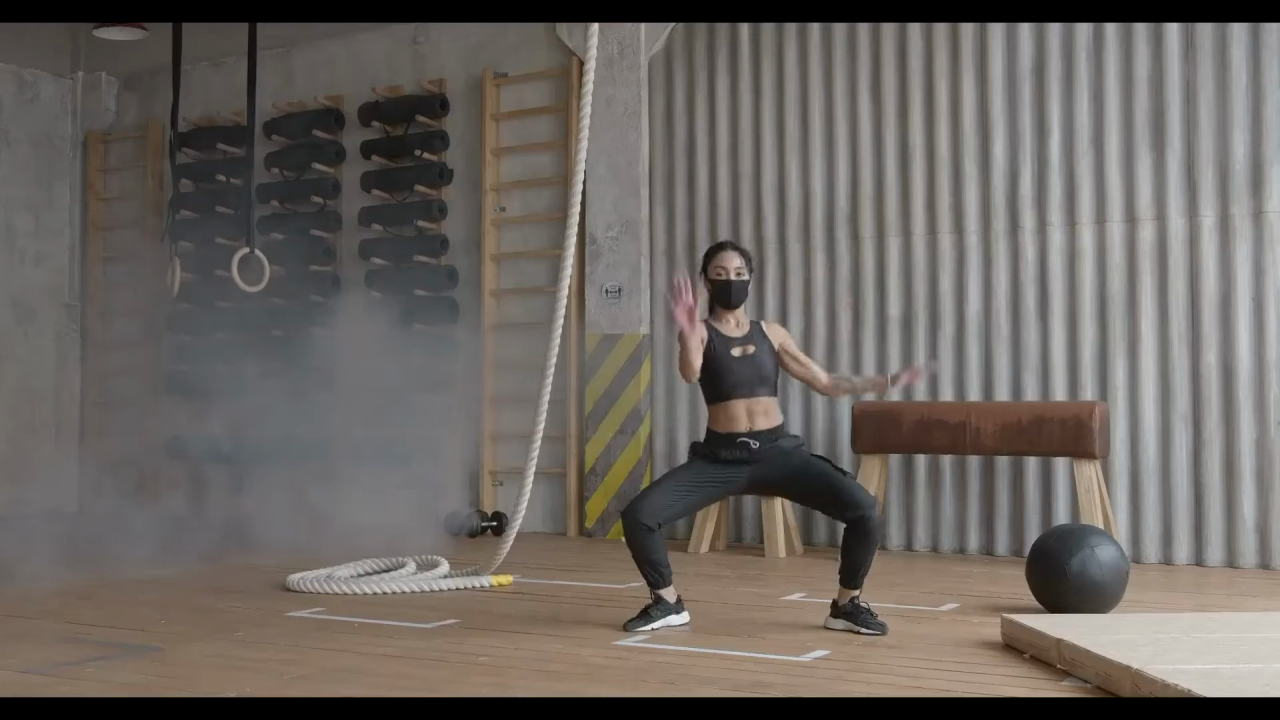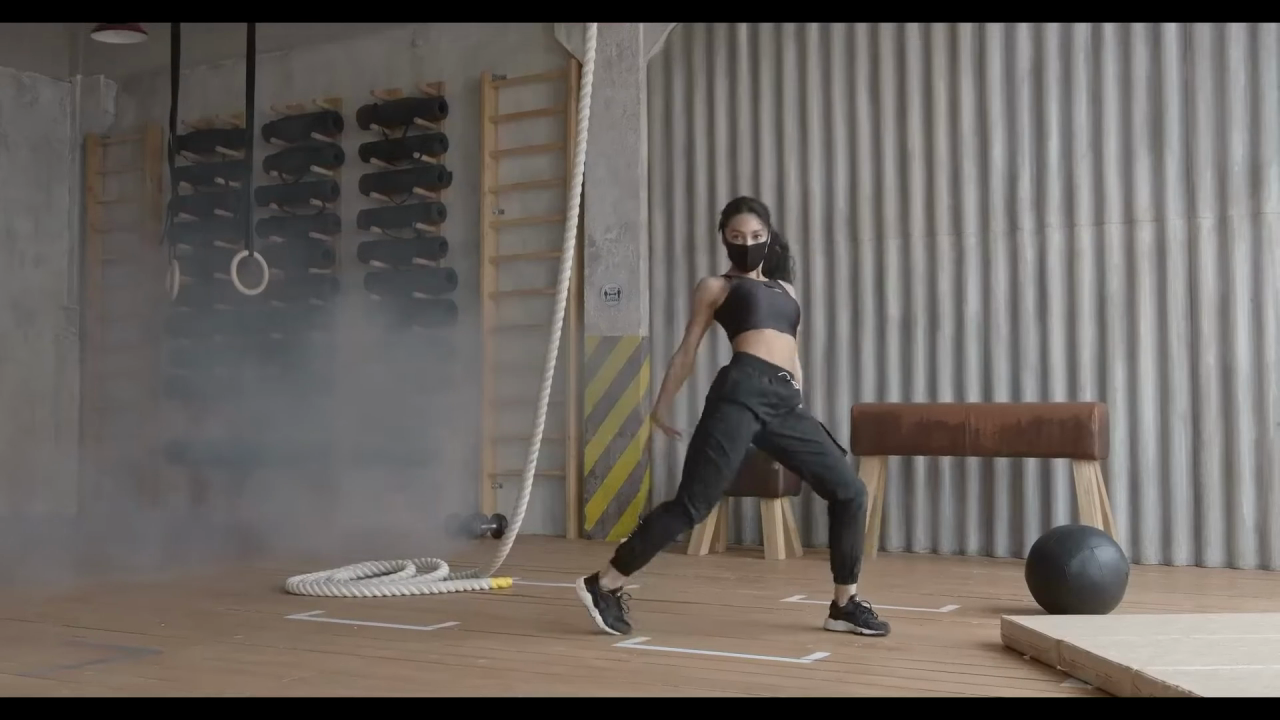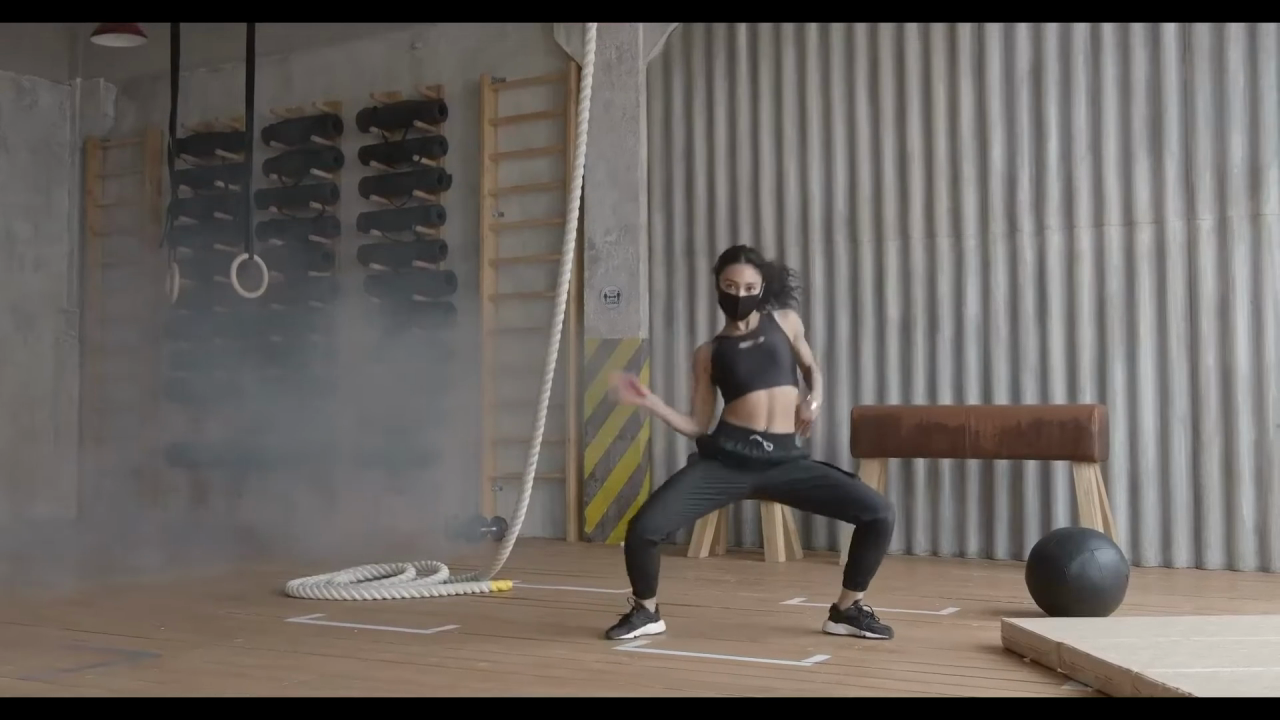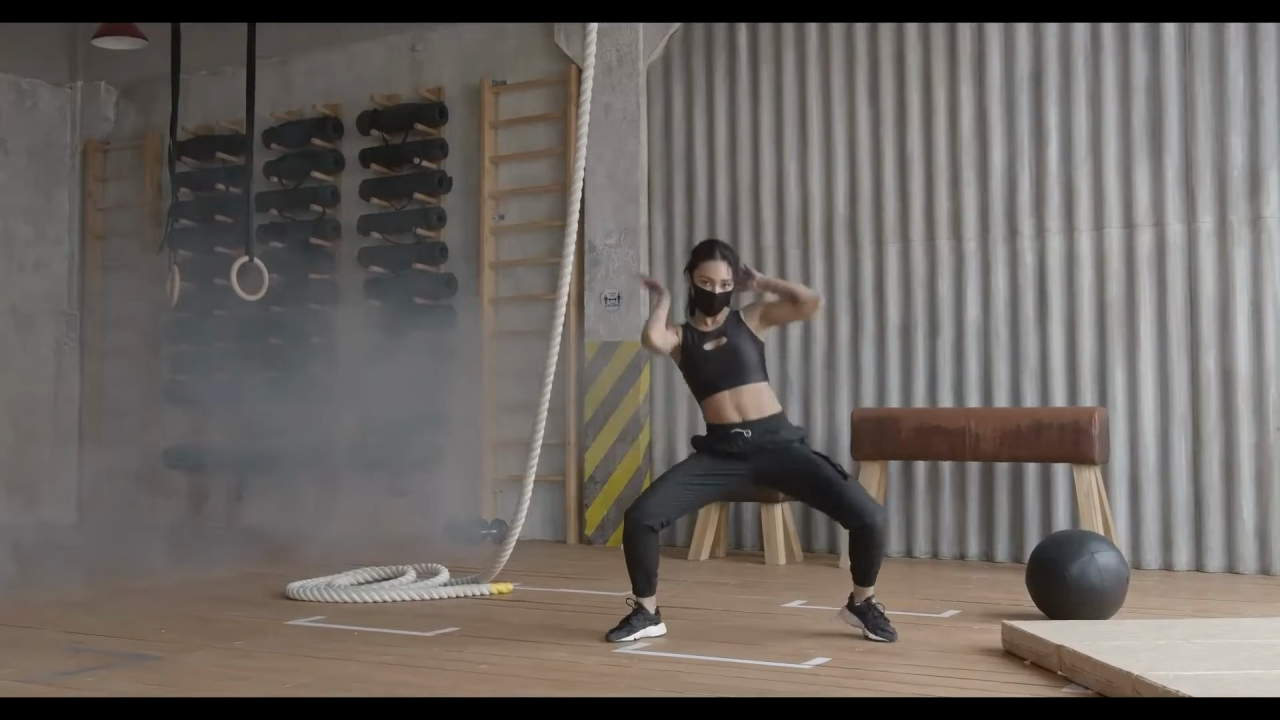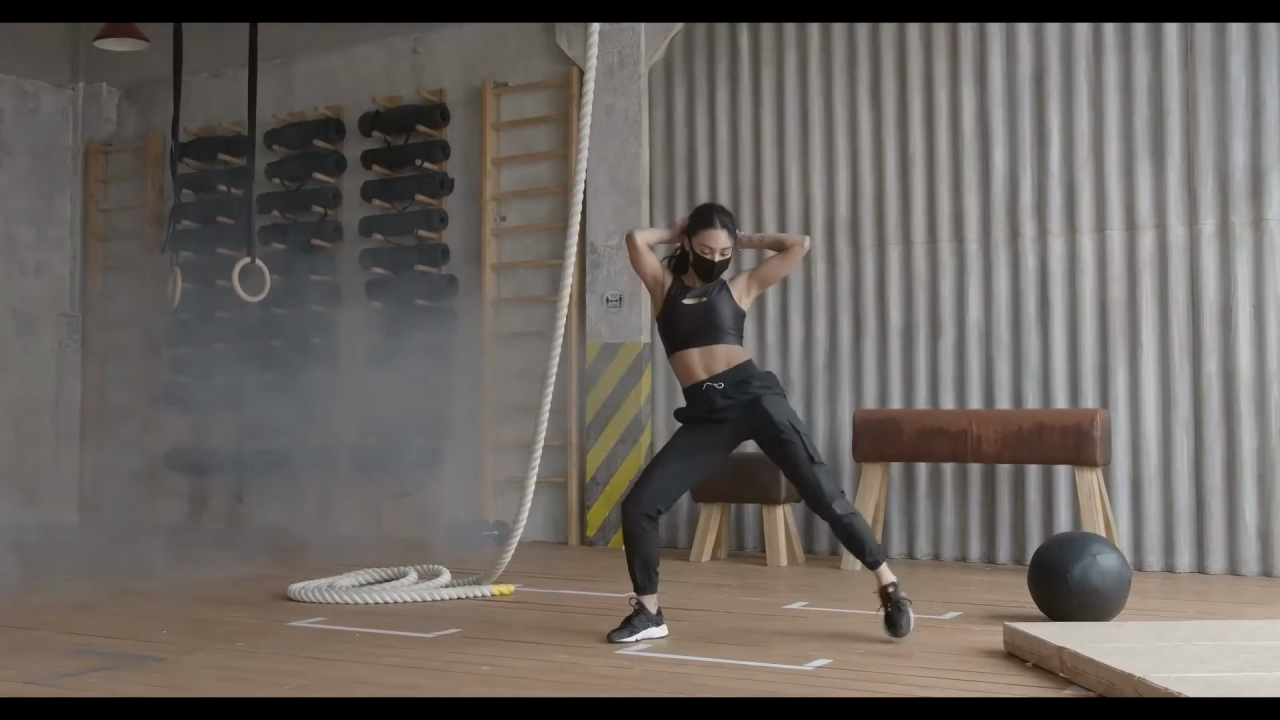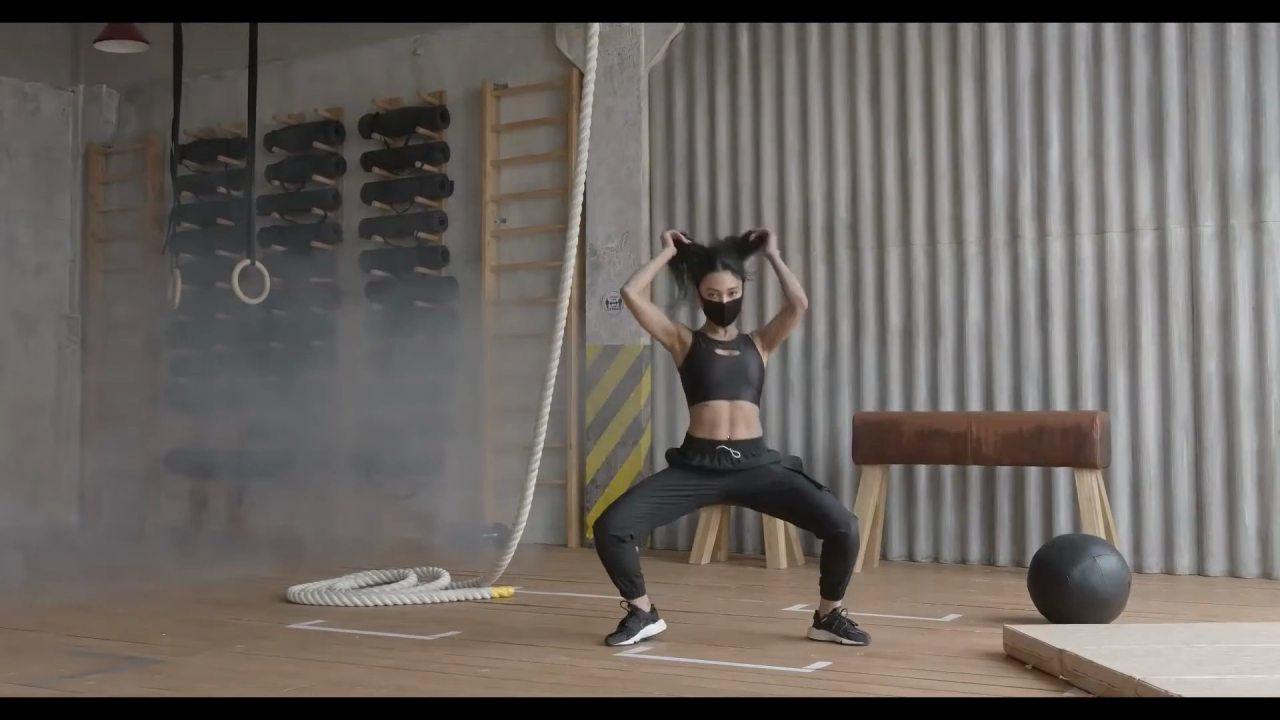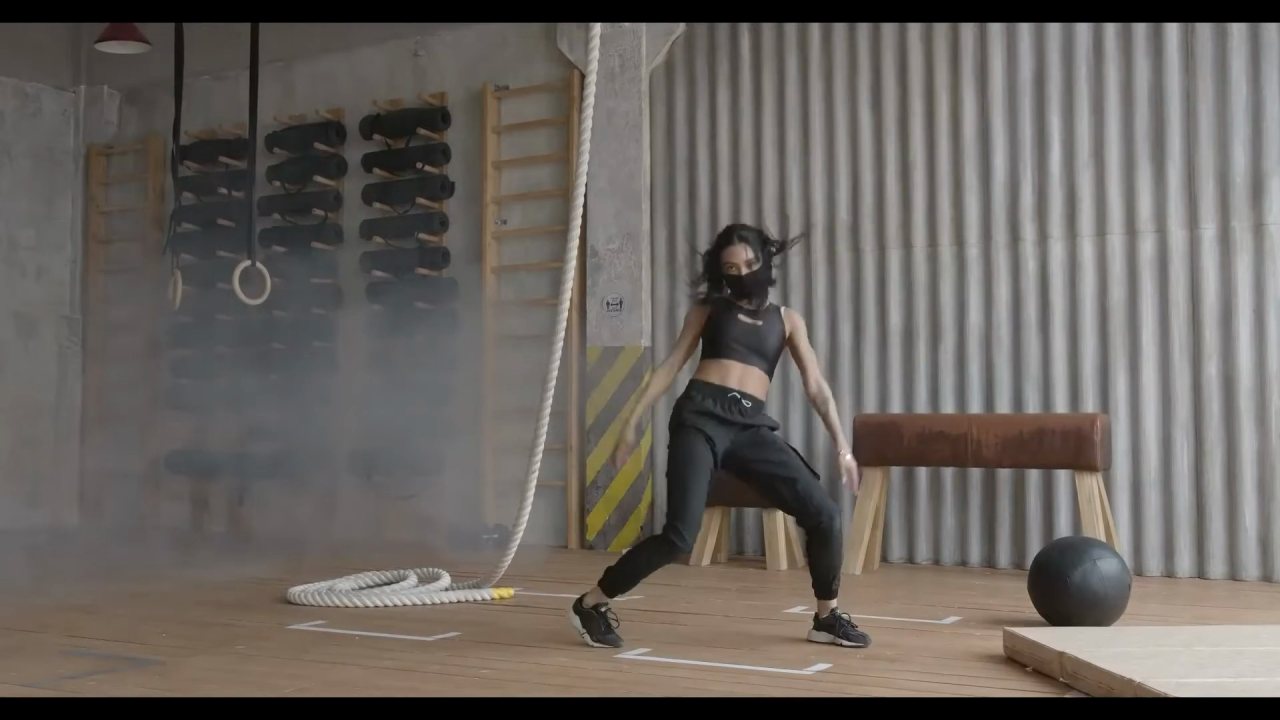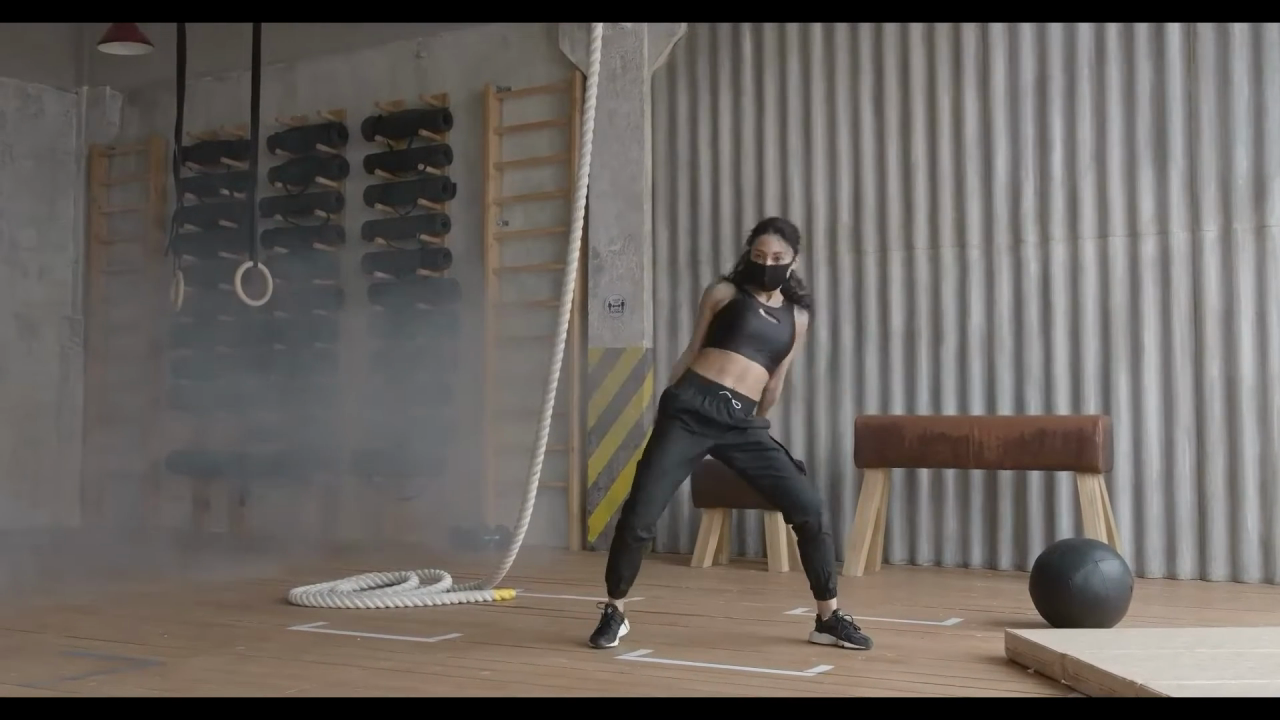
dt=0.5s
person 1, frame 1
left shoulder: (771, 333)
right shoulder: (699, 333)
left elbow: (822, 381)
right elbow: (691, 373)
left wrist: (885, 382)
right wrist: (686, 327)
left hip: (778, 451)
right hip: (721, 457)
left knee: (864, 510)
right knee: (638, 516)
left ankle: (846, 604)
right ankle: (668, 601)
person 1, frame 2
left shoulder: (785, 289)
right shoulder: (716, 286)
right elbow: (688, 349)
left wrist: (800, 410)
right wrist: (661, 405)
left hip: (784, 403)
right hip: (742, 394)
left knee: (850, 492)
right knee: (692, 503)
left ankle: (845, 604)
right ankle: (605, 583)
person 1, frame 3
left shoulder: (784, 320)
right shoulder: (708, 352)
left elbow: (811, 368)
right elbow: (698, 426)
left wrist: (813, 398)
right wrist: (648, 401)
left hip: (785, 461)
right hip: (725, 460)
left knee: (880, 513)
right knee: (644, 528)
left ankle: (846, 609)
right ankle: (647, 610)
person 1, frame 4
left shoulder: (752, 318)
right shoulder: (680, 336)
left elbow: (810, 301)
right elbow: (653, 340)
left wrist: (759, 282)
right wrist: (663, 301)
left hip: (777, 442)
right hip: (722, 452)
left knee: (867, 515)
right knee: (640, 516)
left ankle: (862, 601)
right ankle: (646, 611)
person 1, frame 5
left shoulder: (739, 288)
right shoulder: (664, 287)
left elbow: (800, 245)
right elbow: (636, 240)
left wrist: (748, 239)
right wrist: (679, 235)
left hip: (754, 397)
right hip: (705, 415)
left knee: (823, 493)
right knee: (637, 506)
left ankle: (889, 585)
right ankle: (647, 610)
person 1, frame 6
left shoulder: (760, 344)
right shoulder: (684, 340)
left elbow: (798, 305)
right elbow: (632, 294)
left wrist: (771, 252)
right wrist: (668, 251)
left hip: (754, 465)
right hip: (698, 466)
left knee: (843, 526)
right knee: (609, 527)
left ankle: (828, 615)
right ankle: (642, 611)
person 1, frame 7
left shoulder: (787, 319)
right shoulder: (707, 310)
left elbow: (815, 383)
right elbow: (670, 367)
left wrist: (841, 444)
right wrist: (631, 421)
left hip: (751, 427)
right hip: (701, 418)
left knee: (824, 514)
right knee: (680, 536)
left ankle: (827, 615)
right ankle: (592, 604)
person 1, frame 8
left shoulder: (797, 315)
right shoulder: (723, 293)
right elbow: (691, 354)
left wrist: (755, 425)
right wrist: (667, 412)
left hip: (741, 425)
right hip: (691, 410)
left knee: (809, 511)
right knee: (638, 519)
left ankle: (828, 618)
right ankle: (614, 611)
